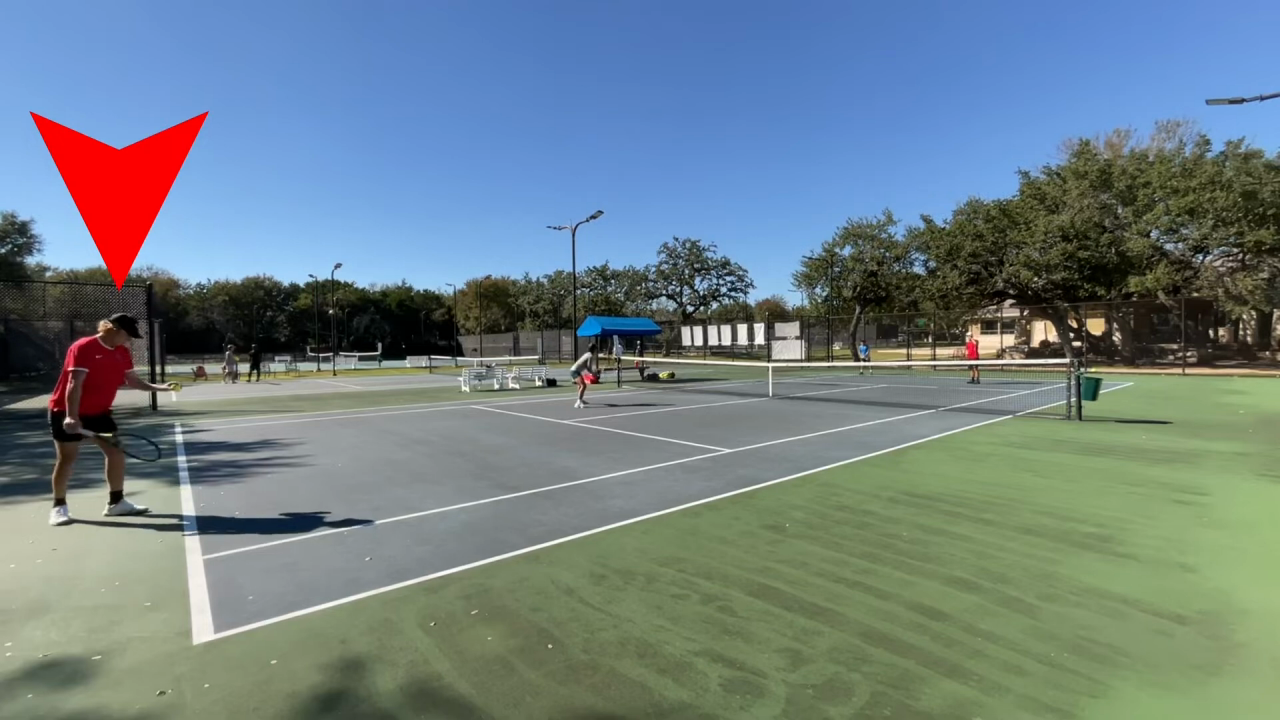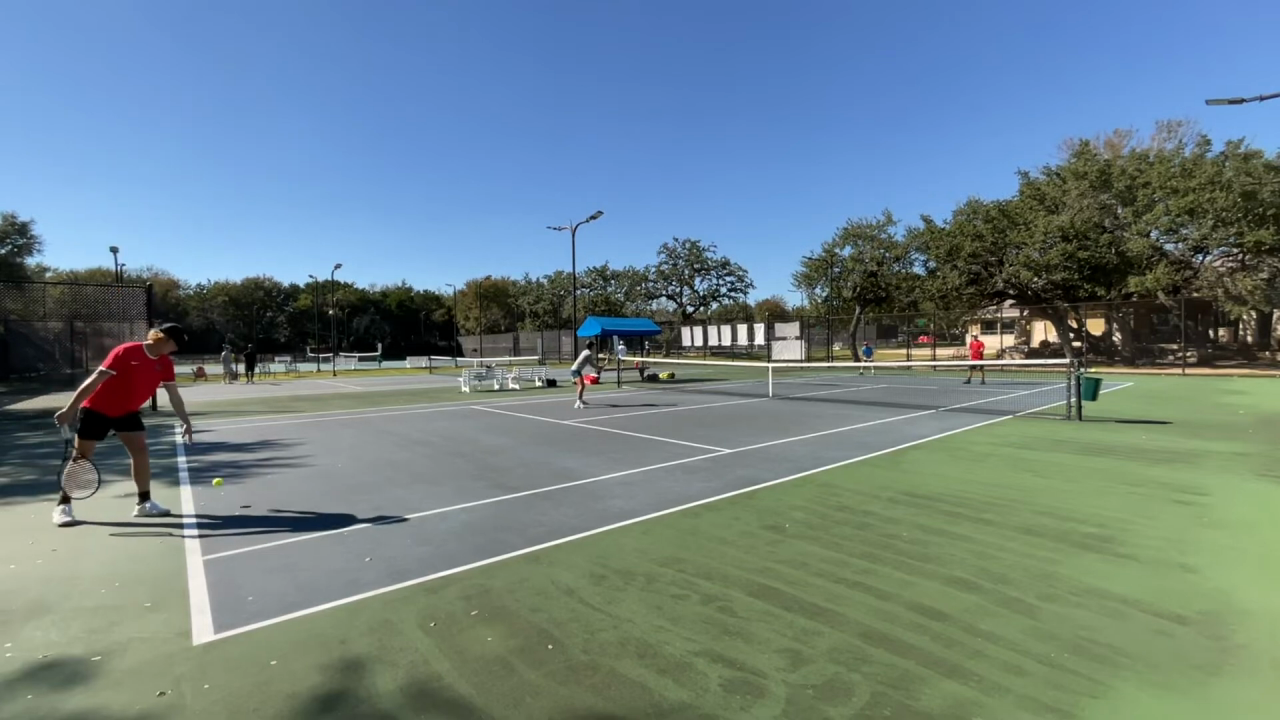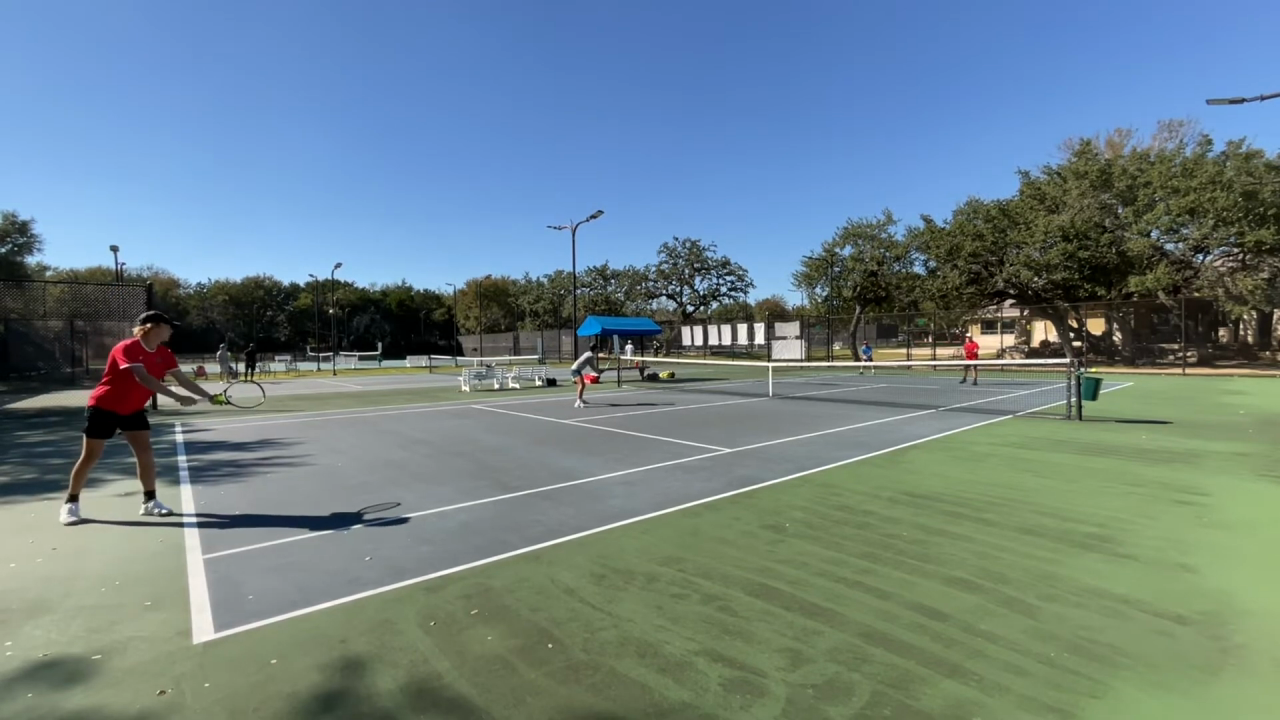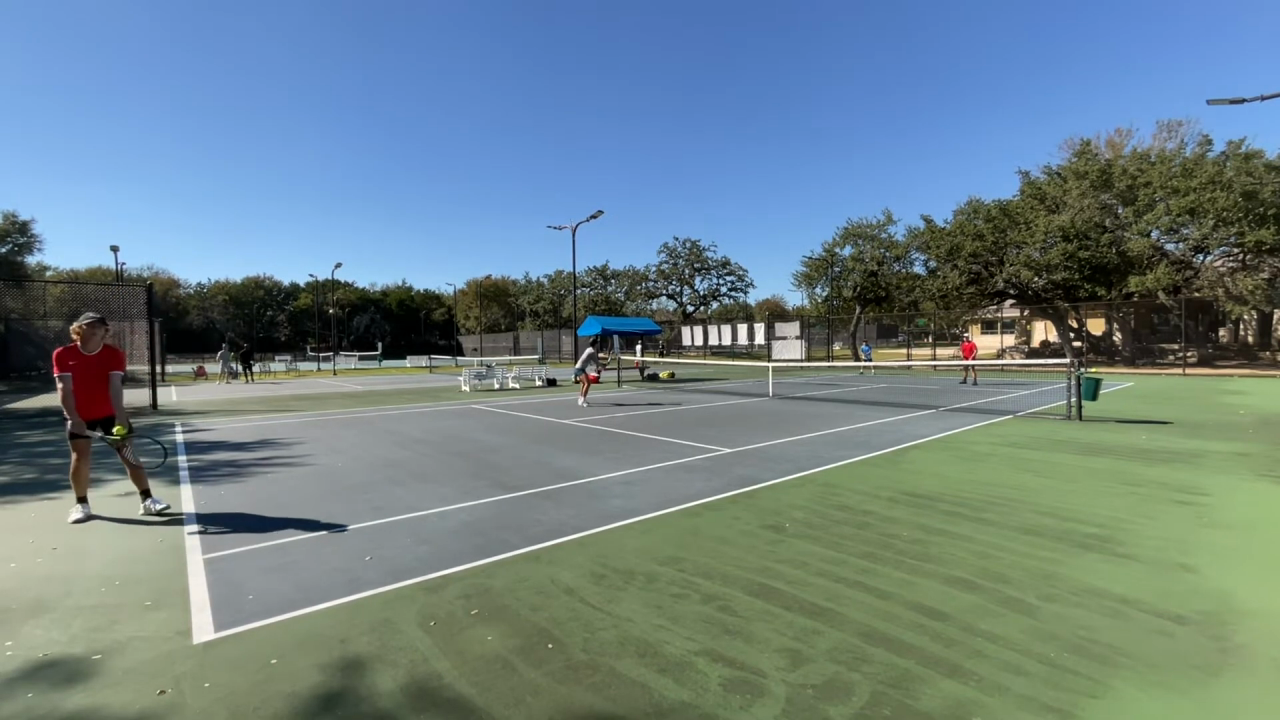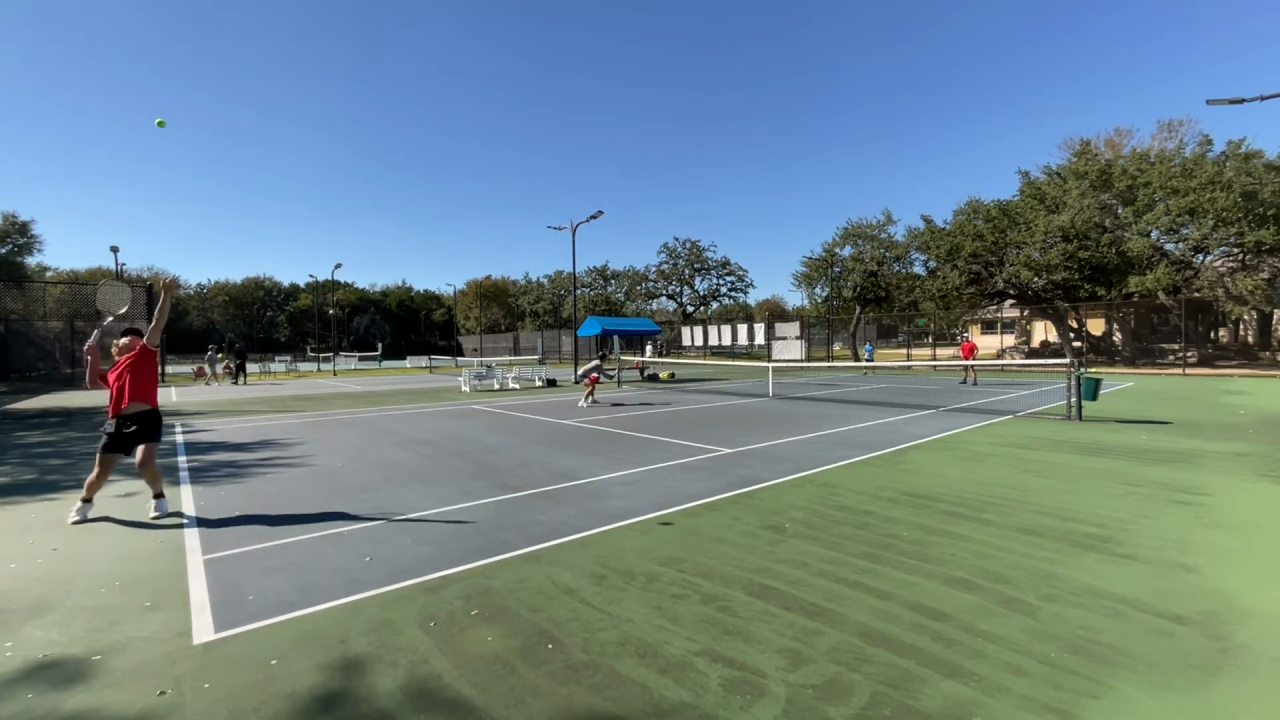
dt=1s
person 1, frame 1
left shoulder: (121, 352)
right shoulder: (83, 348)
left elbow: (132, 380)
right elbow: (75, 384)
left wrist: (158, 387)
right wrist: (71, 416)
left hip: (98, 412)
right hip: (66, 412)
left knee: (117, 452)
right knee: (66, 459)
left ankle: (116, 502)
right ankle: (59, 507)
person 1, frame 2
left shoulder: (165, 364)
right shoulder: (126, 352)
left elbow: (174, 396)
right elbow: (96, 379)
left wrist: (186, 422)
right wrist: (70, 410)
left hip: (127, 412)
right hip: (96, 410)
left knee: (141, 452)
right knee: (81, 457)
left ankle: (144, 503)
right ankle: (63, 505)
person 1, frame 3
left shoulder: (164, 354)
right shoulder: (127, 348)
left elbow: (183, 380)
right elbow: (144, 378)
left wrist: (209, 397)
right wrist: (178, 398)
left hip: (133, 409)
right hip: (104, 407)
left knee: (145, 453)
right knee: (90, 456)
left ankle: (150, 502)
right ankle: (71, 503)
person 1, frame 4
left shoulder: (114, 355)
right shoulder: (63, 354)
left elbow: (115, 387)
right elbow: (64, 389)
left wrist: (121, 419)
right wrist: (72, 418)
left hip: (110, 413)
right hip: (78, 416)
right knee: (80, 458)
left ankle: (147, 500)
right ankle: (81, 504)
person 1, frame 5
left shoulder: (144, 353)
right shoulder: (113, 371)
left elbow: (157, 324)
right elbow: (94, 383)
left wrist: (166, 295)
right wrist: (92, 356)
left hip: (146, 418)
right hip: (117, 423)
left knee: (145, 463)
right knee: (100, 472)
left ankle: (158, 498)
right ankle: (85, 503)
